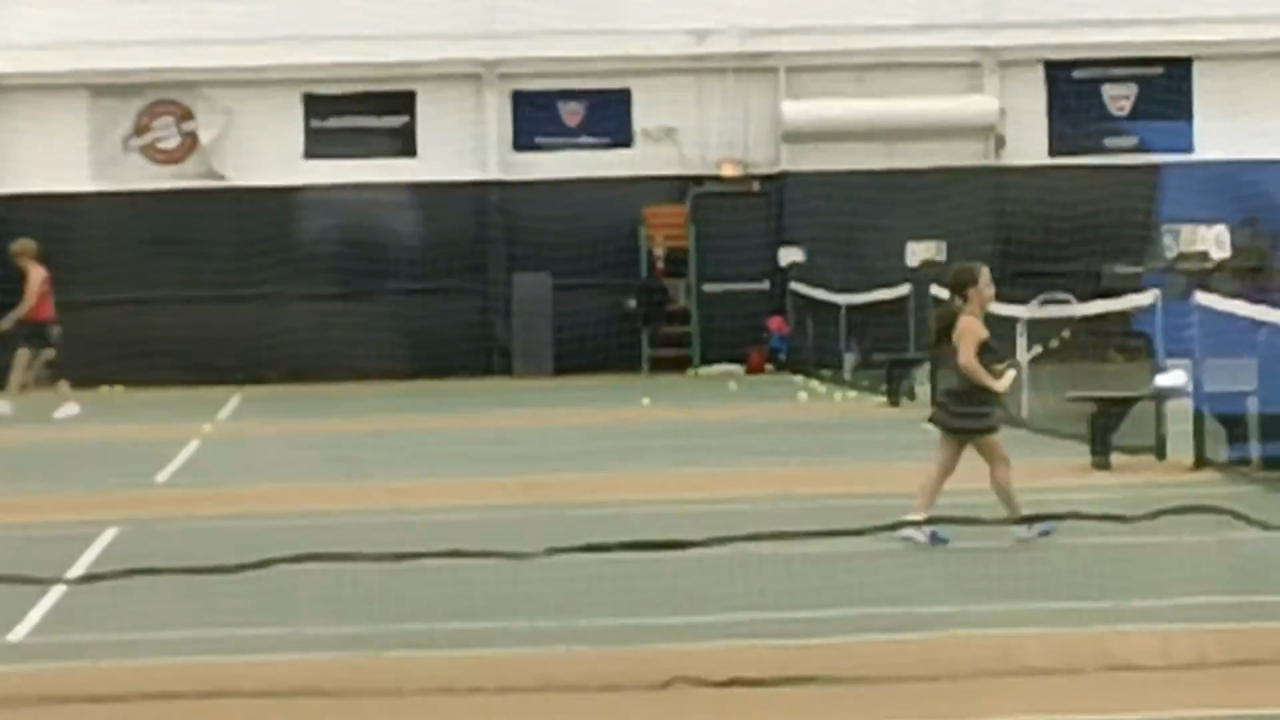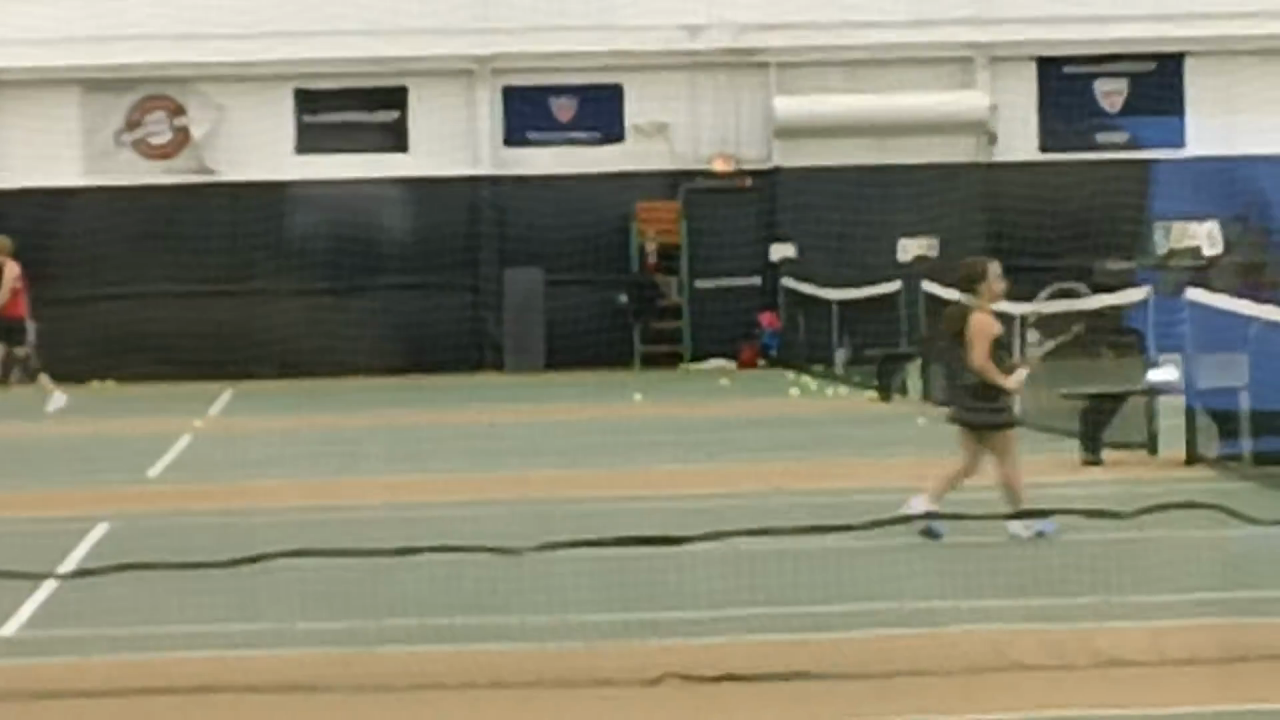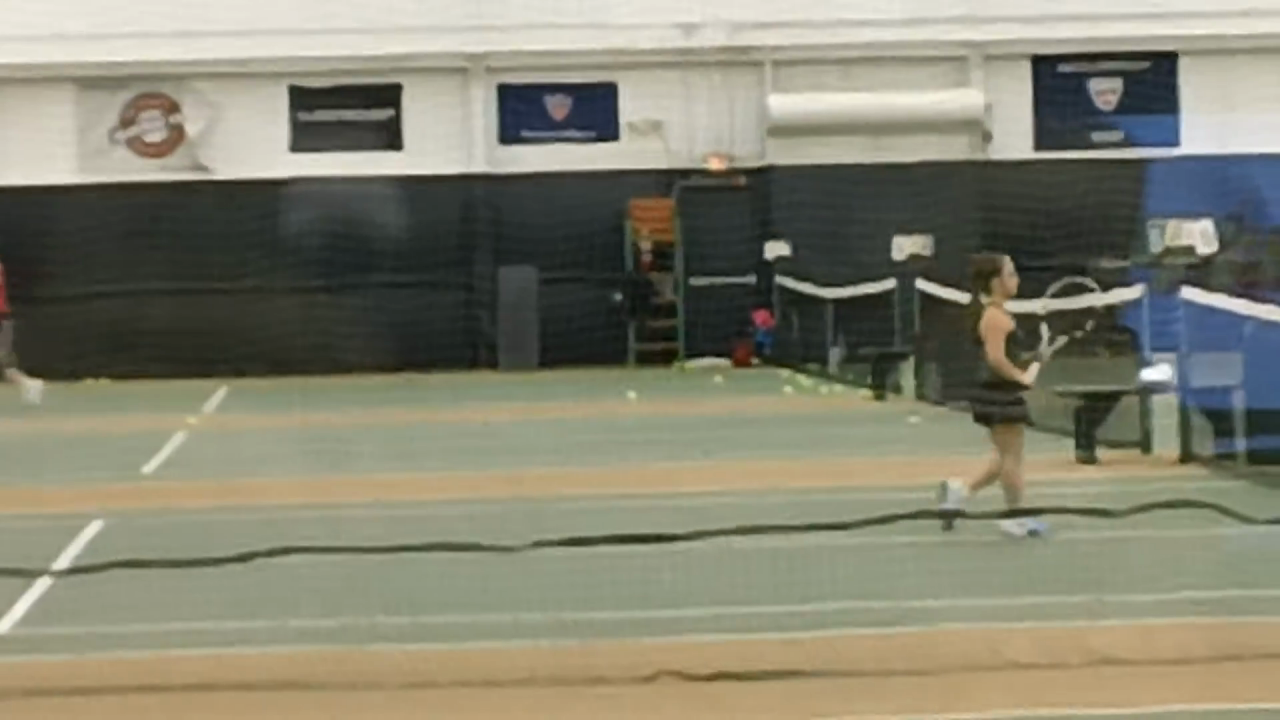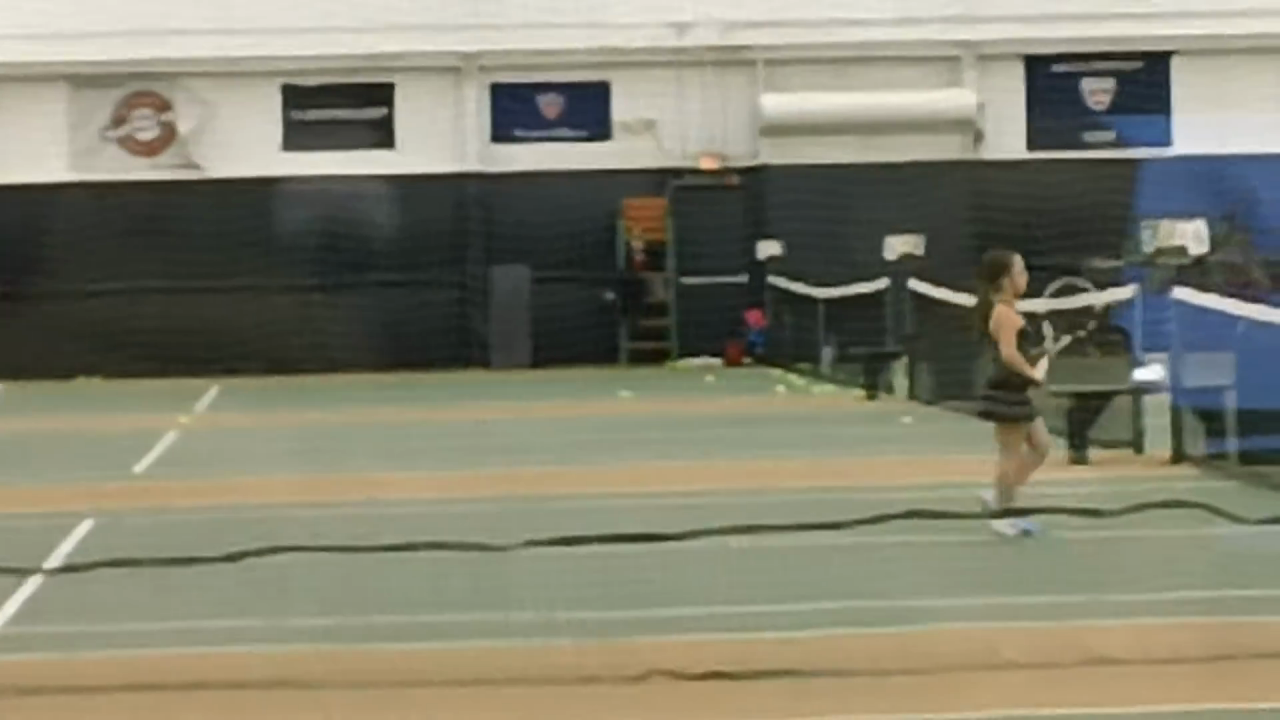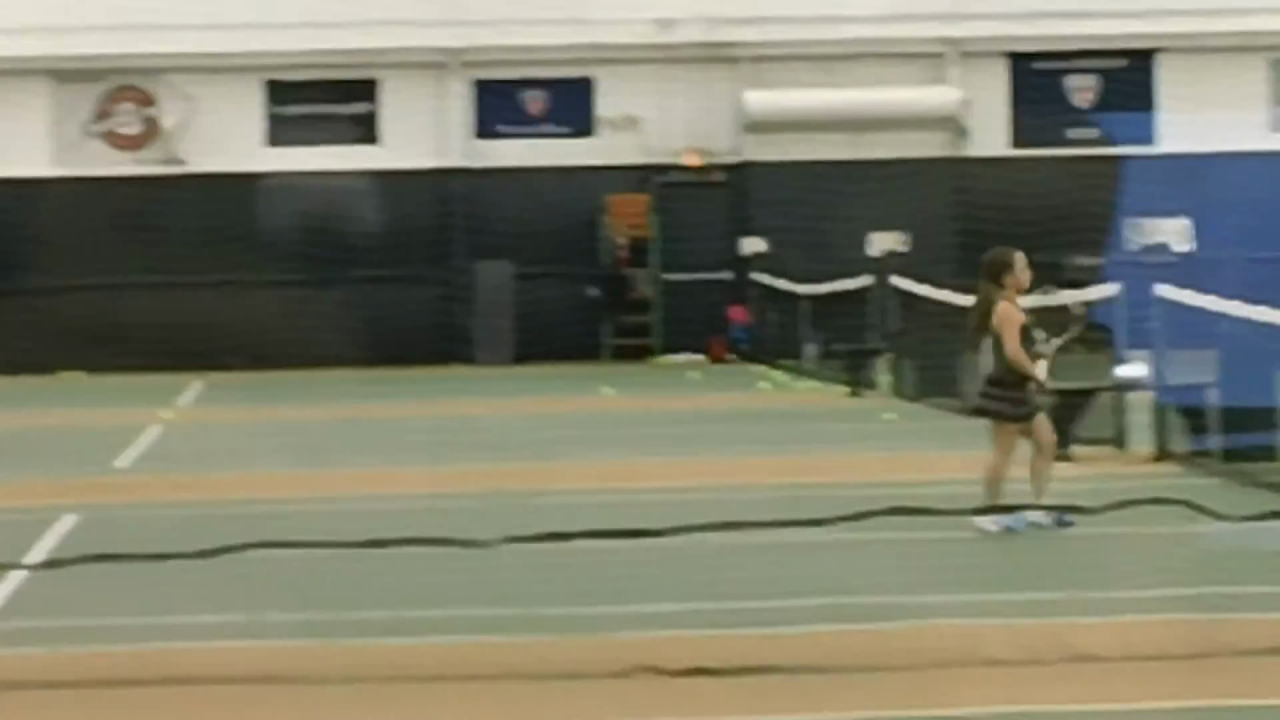
dt=0.1s
person 1, frame 1
left shoulder: (959, 321)
right shoulder: (969, 323)
right elbow: (966, 362)
left wrist: (998, 370)
right wrist: (994, 383)
left hip: (954, 403)
right hip: (968, 406)
left knee: (944, 466)
right knee: (1000, 462)
left ankle: (916, 523)
right ankle: (1023, 524)
person 1, frame 2
left shoulder: (976, 317)
right shoulder: (983, 320)
right elbow: (977, 360)
left wrist: (1011, 369)
right wrist: (1005, 382)
left hip: (974, 401)
right hip: (986, 402)
left knee: (968, 464)
right knee: (1009, 460)
left ankle: (923, 505)
right ankle: (1021, 521)
person 1, frame 3
left shoulder: (994, 313)
right shoulder: (995, 316)
right elbow: (995, 356)
left wrist: (1028, 361)
right wrist: (1021, 377)
left hip: (999, 395)
right hip: (1000, 395)
left knee: (1007, 459)
right knee: (1012, 457)
left ankle: (958, 490)
right ankle: (1015, 519)
person 1, frame 4
left shoulder: (1002, 311)
right shoulder: (1004, 313)
right elbow: (1008, 354)
left wrist: (1035, 360)
right wrist: (1033, 372)
left hip: (1011, 393)
right hip: (1008, 393)
left knee: (1041, 447)
right knee: (1012, 456)
left ankle: (997, 497)
right ankle: (1006, 516)
person 1, frame 5
left shoulder: (1005, 308)
right shoulder: (1006, 309)
right elbow: (1012, 351)
left wrist: (1036, 358)
right wrist: (1034, 370)
left hip: (1016, 391)
right hip: (1006, 391)
left knee: (1047, 441)
right knee: (1003, 453)
left ankle: (1040, 508)
right ankle: (989, 514)
